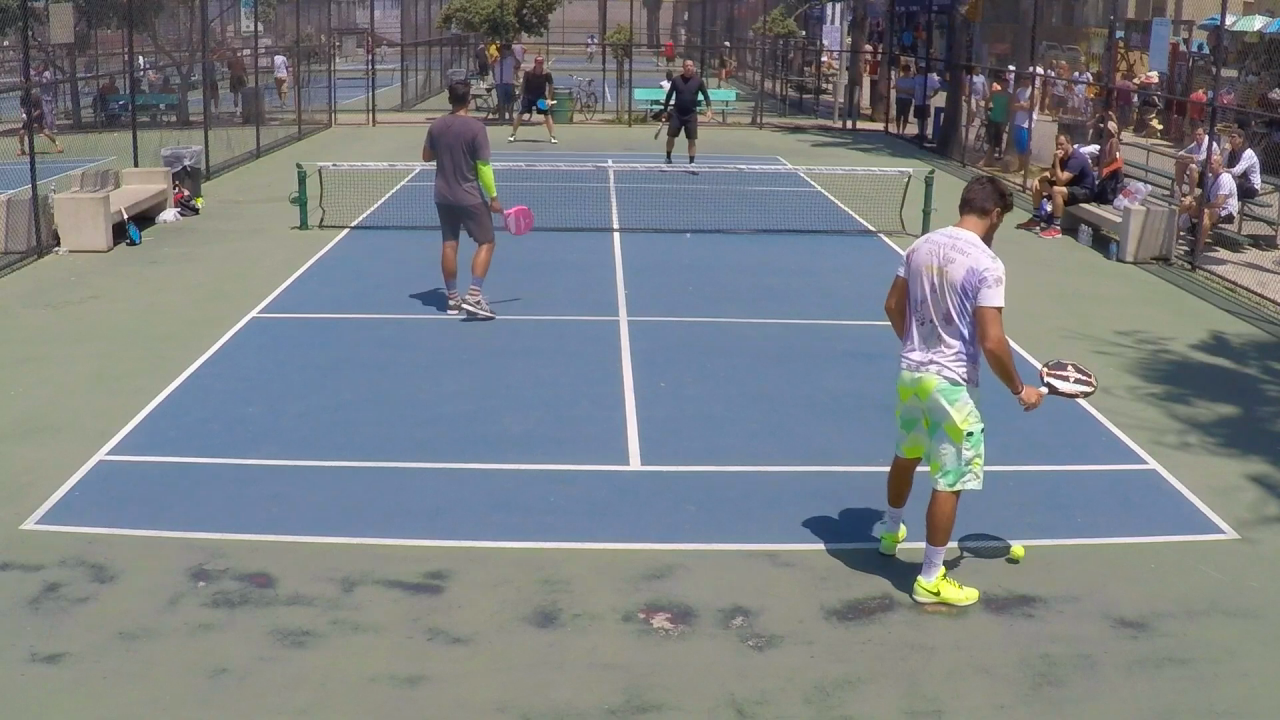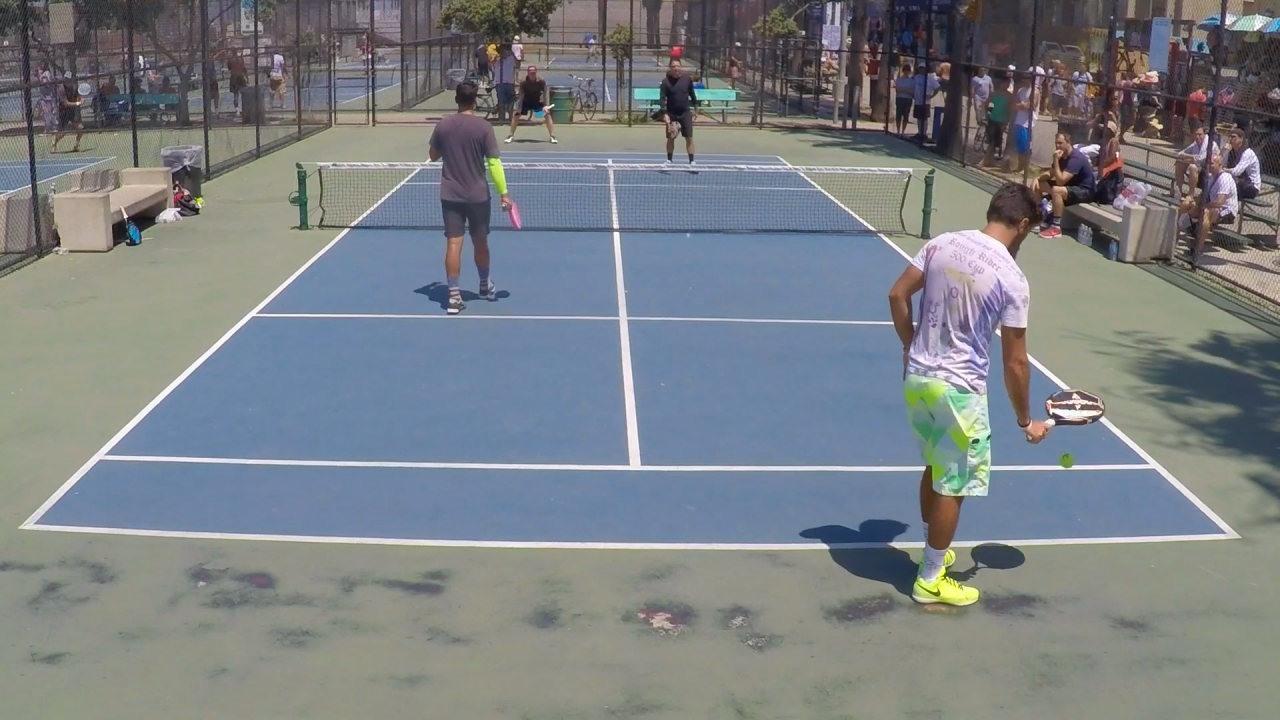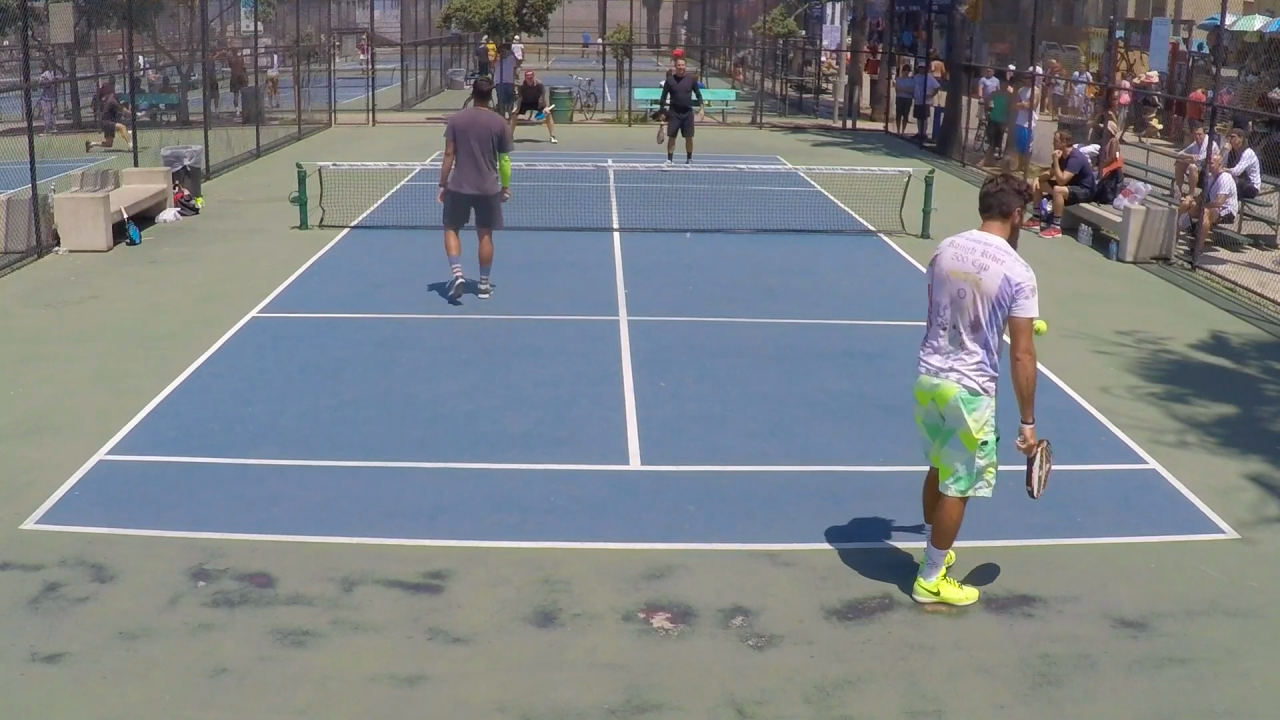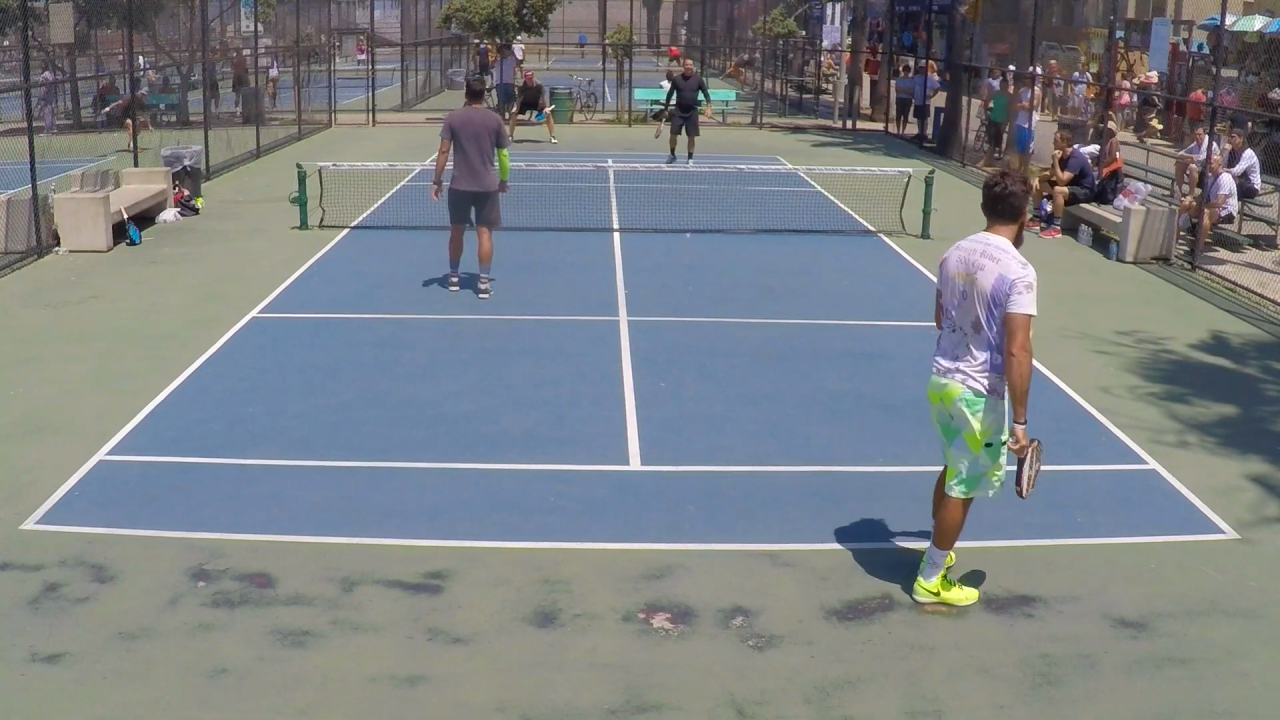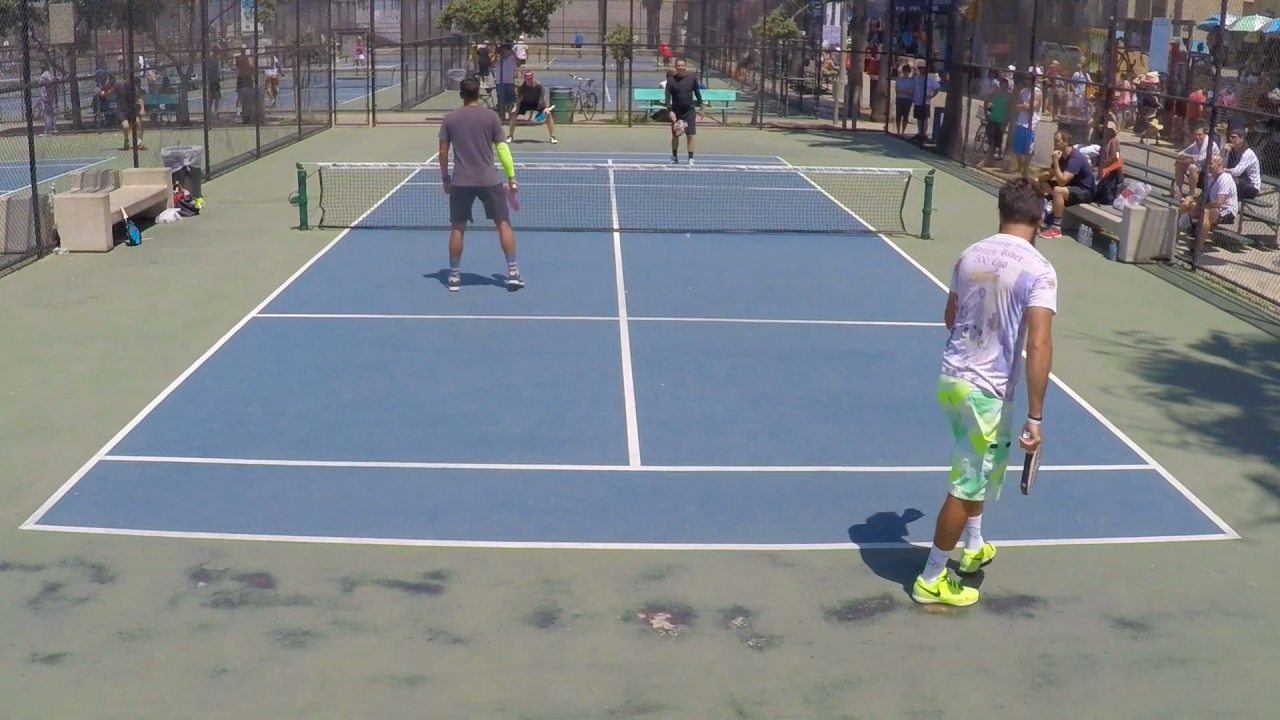
dt=0.4s
person 1, frame 1
left shoulder: (920, 245)
right shoulder: (986, 264)
left elbow: (894, 306)
right elbow: (991, 343)
right wrist: (1019, 389)
left hip: (909, 372)
right hip: (950, 382)
left knee: (906, 455)
right knee: (949, 482)
left ankle: (889, 531)
right ankle: (931, 580)
person 1, frame 2
left shoulder: (941, 244)
right shoulder: (1011, 279)
left elbow: (897, 294)
right elbow: (1014, 362)
right wrist: (1026, 421)
left hip: (917, 377)
right hip: (960, 389)
left knee: (934, 470)
right knee: (953, 486)
left ankle: (934, 554)
right ankle: (930, 580)
person 1, frame 3
left shoulder: (945, 250)
right shoulder: (1017, 273)
right elbow: (1022, 354)
right wrist: (1027, 420)
left hip: (928, 377)
right hip: (969, 390)
left knee: (939, 471)
right knee: (957, 488)
left ankle: (935, 554)
right ankle: (930, 580)
person 1, frame 4
left shoulder: (954, 253)
right shoulder: (1018, 271)
right elbow: (1017, 352)
right wrist: (1020, 421)
left hip: (941, 379)
right hip: (978, 392)
left knee: (952, 473)
right knee: (962, 489)
left ankle: (937, 554)
right ankle: (930, 580)
person 1, frame 5
left shoulder: (970, 255)
right shoulder: (1038, 269)
right elbow: (1039, 346)
right wrist: (1034, 417)
left hip: (951, 376)
right hip: (988, 391)
left knee: (970, 474)
right knee: (966, 487)
left ankle: (974, 548)
right ankle: (931, 580)
person 2, frame 1
left shoulder: (436, 125)
right shoulder: (476, 127)
left elbow: (427, 156)
right elbow: (483, 167)
right wrist: (493, 197)
left hip: (443, 196)
right hip: (470, 196)
left knee: (449, 245)
right knee: (486, 242)
left ankle: (452, 298)
right ankle: (474, 296)
person 2, frame 2
left shoulder: (443, 125)
right shoulder: (483, 127)
left elbow: (433, 156)
right elbow: (493, 163)
right wrist: (503, 194)
left hip: (450, 194)
right hip: (478, 195)
left knee: (454, 243)
right knee: (480, 242)
left ankle: (453, 297)
right ankle: (485, 286)
person 2, frame 3
left shoulder: (457, 119)
right shoulder: (499, 123)
left elbow: (448, 154)
right elbow: (505, 159)
left wrist: (443, 184)
right wrist: (505, 186)
left hip: (458, 187)
right hip: (488, 189)
left knee: (451, 229)
right knee: (485, 235)
left ankle: (457, 272)
right ankle: (484, 284)
person 2, frame 4
left shoulder: (453, 118)
right shoulder: (495, 120)
left elbow: (444, 152)
right elbow: (503, 154)
left wrist: (437, 181)
right wrist: (504, 179)
left hip: (459, 185)
right hip: (487, 186)
left knee: (457, 231)
right knee: (484, 234)
left ankle: (454, 277)
right ankle: (484, 283)
person 2, frame 5
left shoulder: (450, 118)
right shoulder: (491, 116)
left elbow: (443, 152)
right elbow: (502, 148)
left wrist: (445, 178)
right wrist: (511, 177)
left hip: (460, 181)
right hip: (489, 180)
left knee: (457, 228)
right knee: (503, 223)
left ankle: (454, 276)
right ankle: (513, 272)
